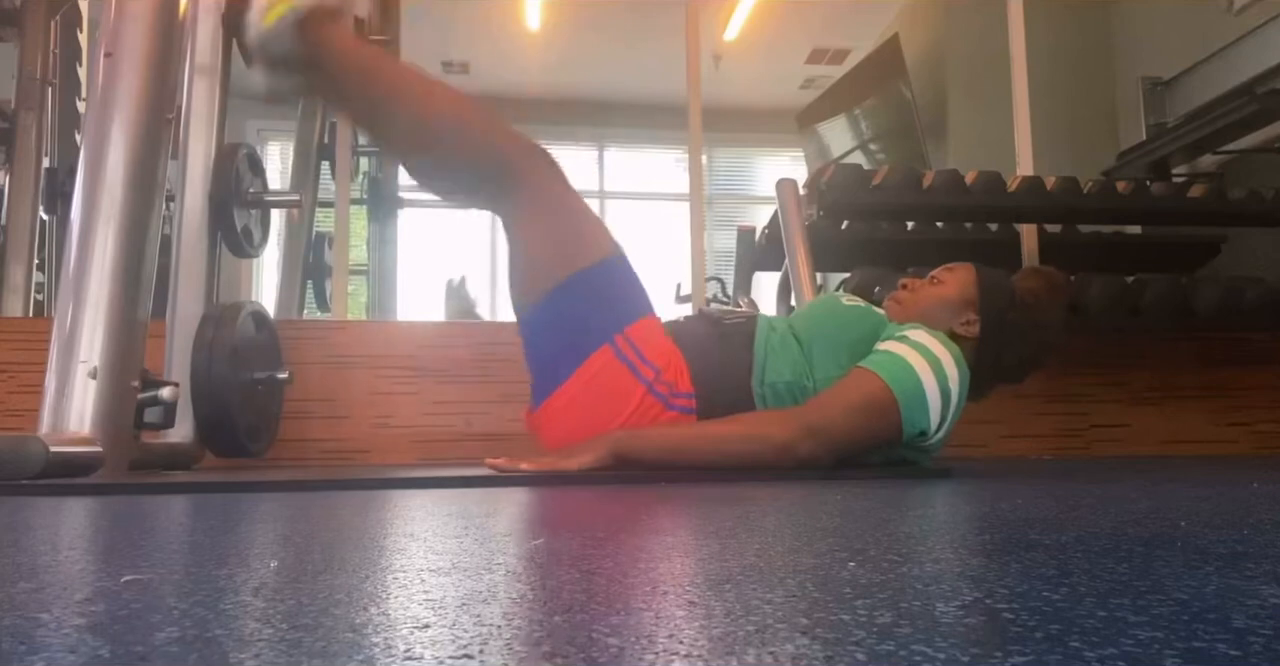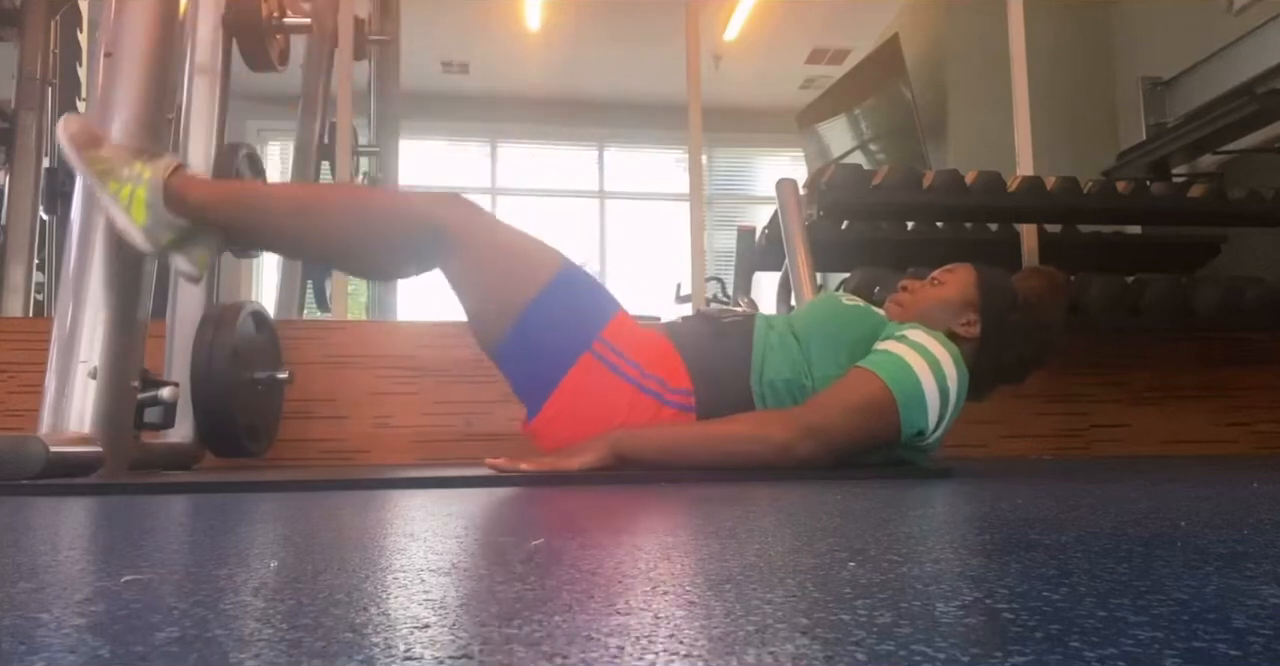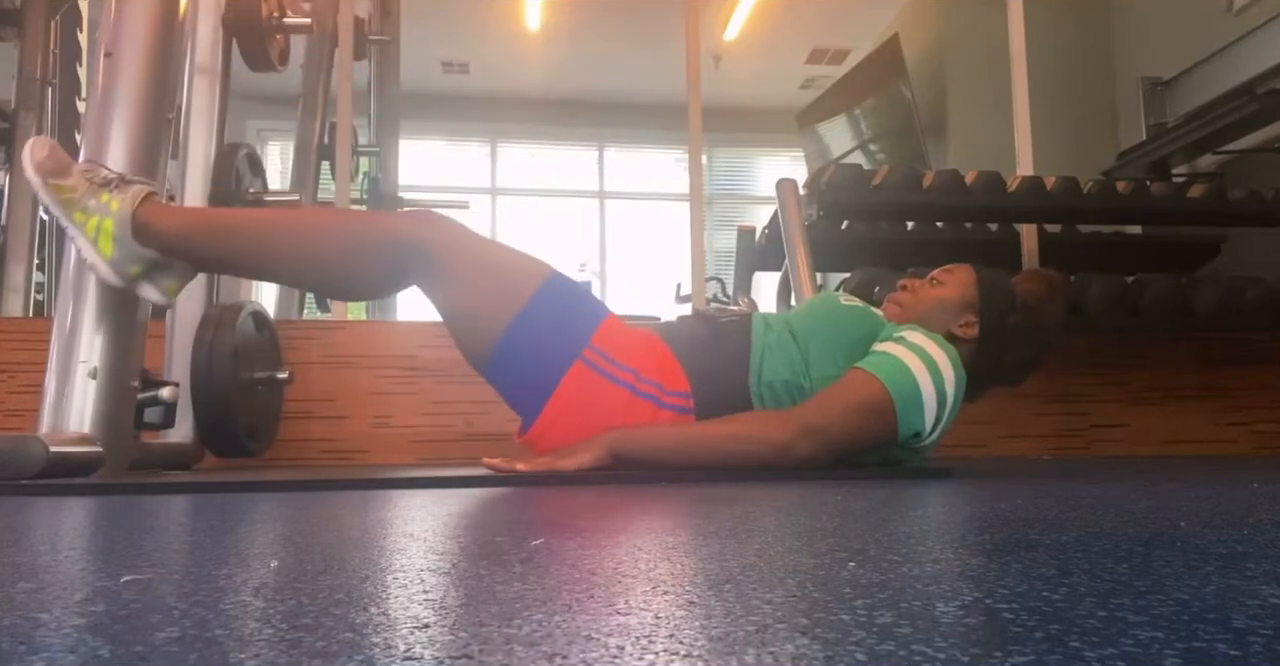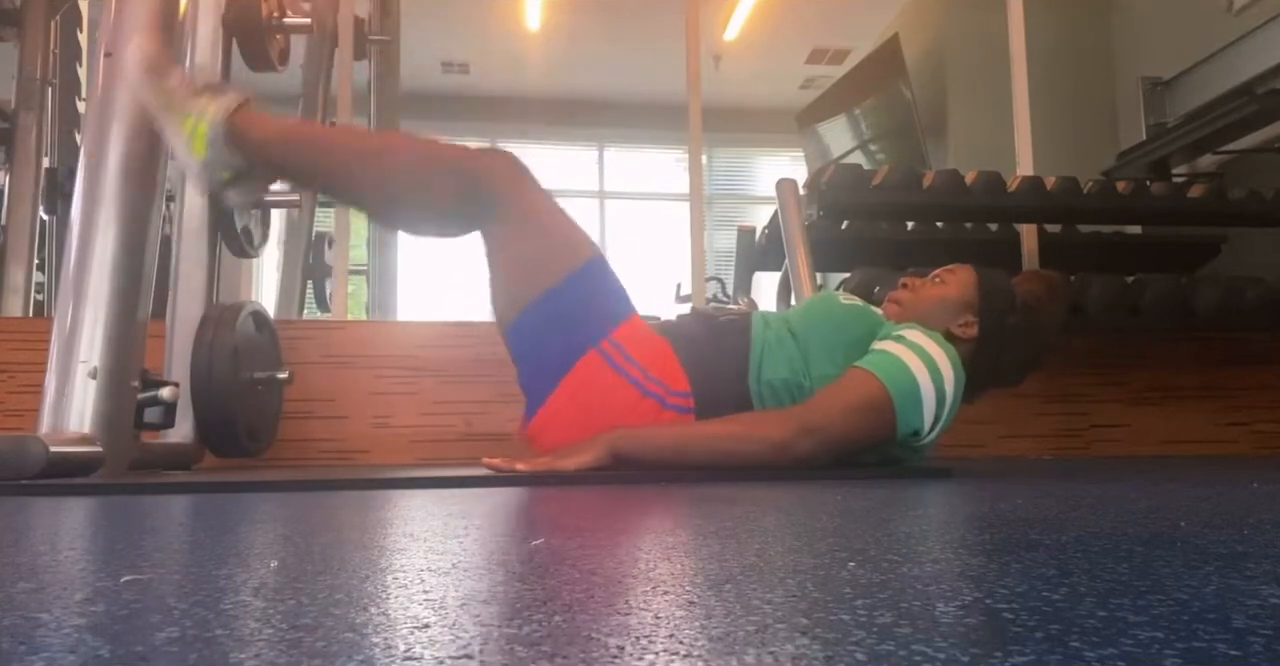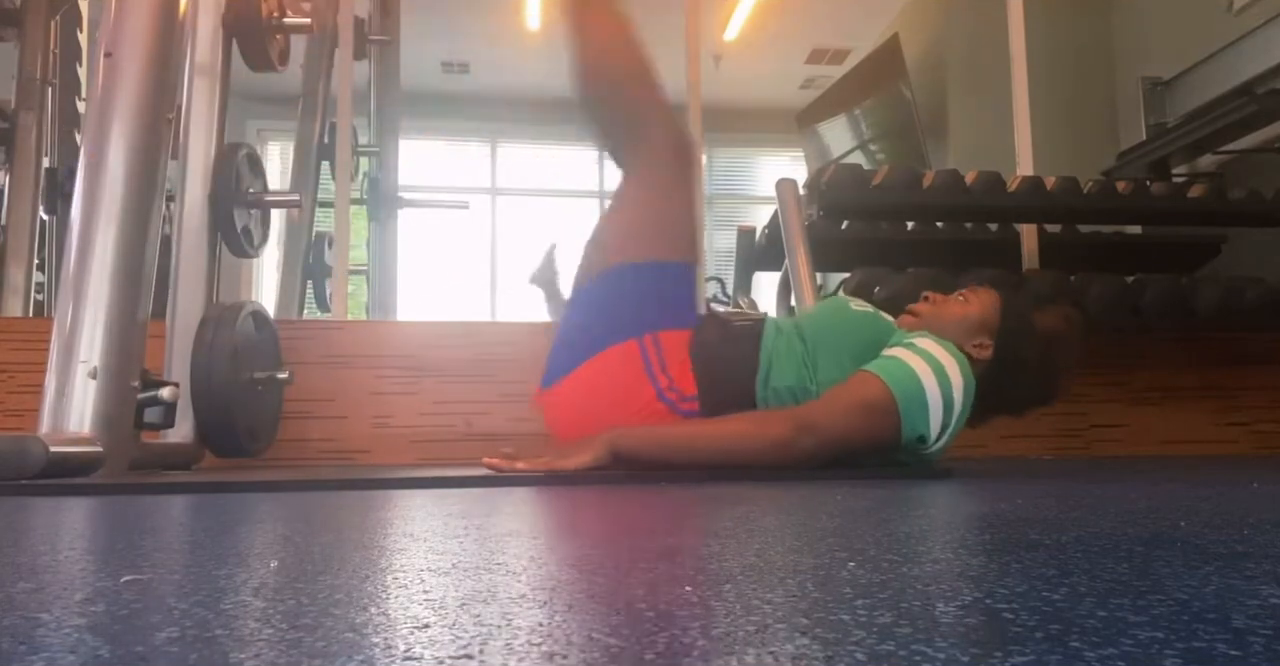
dt=0.3s
person 1, frame 1
left shoulder: (929, 366)
right shoulder: (900, 352)
left elbow: (800, 437)
left wrist: (610, 446)
left hip: (640, 399)
right hip: (652, 374)
left knee: (521, 173)
right knee: (518, 184)
person 1, frame 2
left shoulder: (927, 363)
right shoulder: (896, 351)
left elbow: (802, 435)
left wrist: (609, 446)
left hip: (645, 397)
right hip: (659, 376)
left knee: (445, 218)
right knee: (448, 226)
left ankle: (176, 198)
right ankle: (192, 207)
person 1, frame 3
left shoulder: (926, 364)
right shoulder: (894, 347)
left elbow: (799, 433)
left wrist: (607, 445)
left hip: (641, 399)
right hip: (651, 378)
left knee: (423, 237)
right knee: (430, 242)
left ankle: (147, 226)
right ankle: (164, 238)
person 1, frame 4
left shoulder: (923, 364)
right shoulder: (895, 347)
left elbow: (797, 438)
left wrist: (614, 444)
left hip: (640, 402)
right hip: (645, 378)
left knee: (499, 179)
right knee: (502, 195)
left ankle: (234, 133)
right ankle: (252, 150)
person 1, frame 5
left shoulder: (935, 370)
right shoulder: (918, 351)
left elbow: (801, 432)
left wrist: (604, 444)
left hip: (633, 390)
right hip: (645, 378)
left knee: (659, 149)
